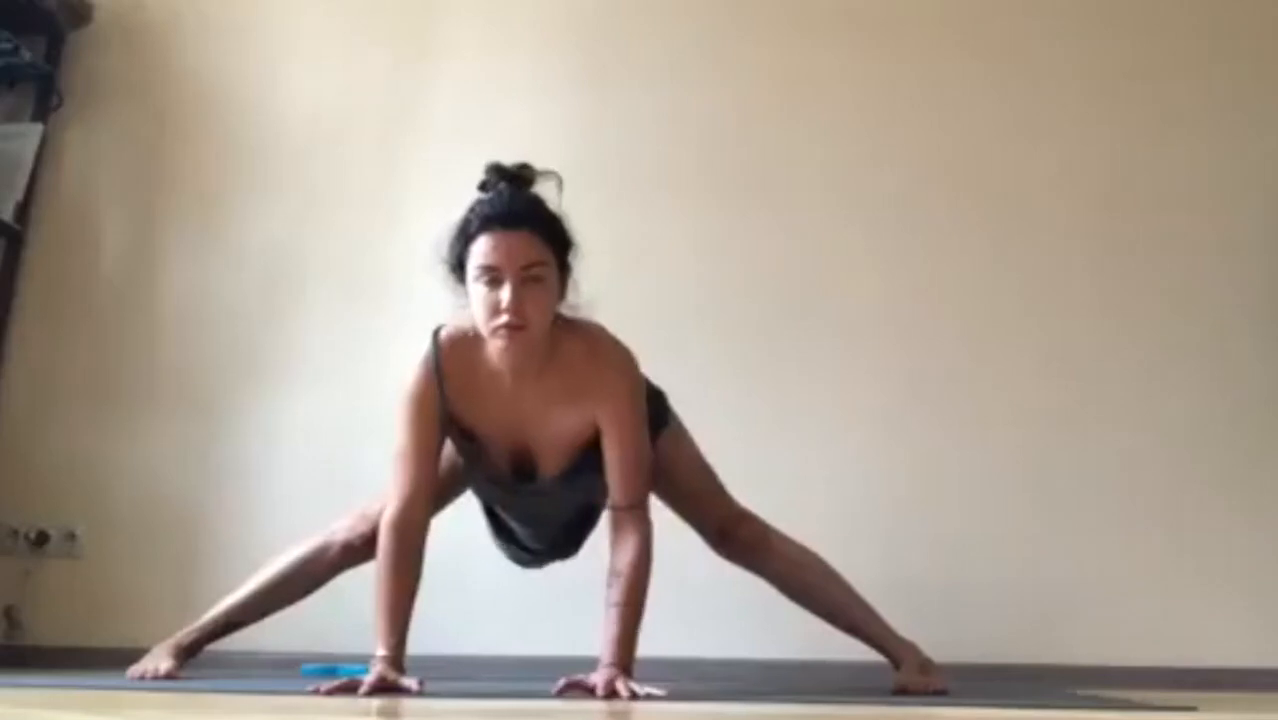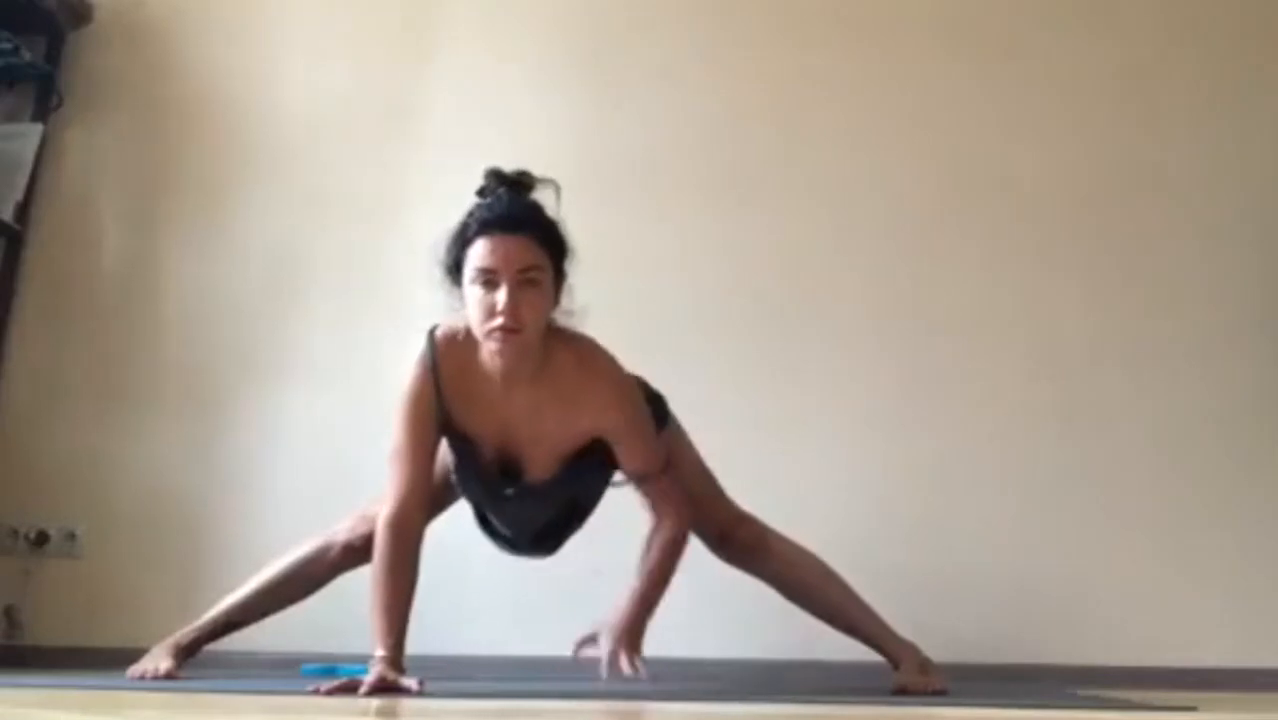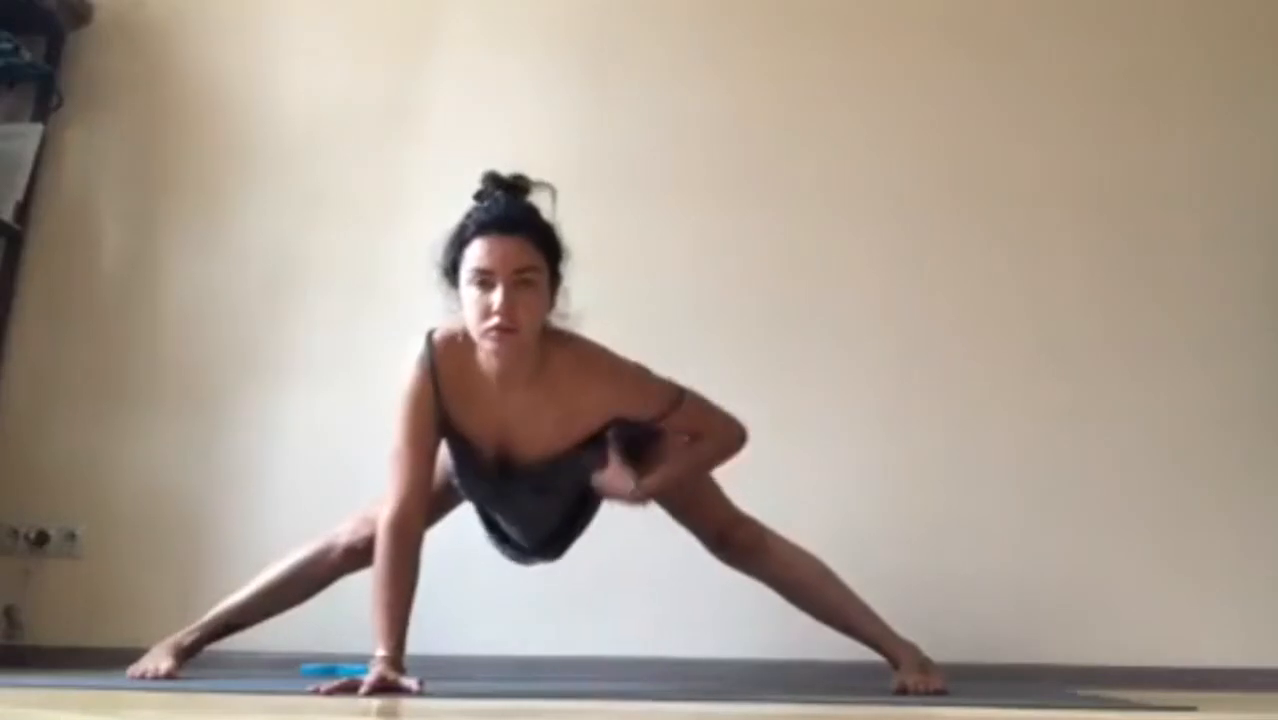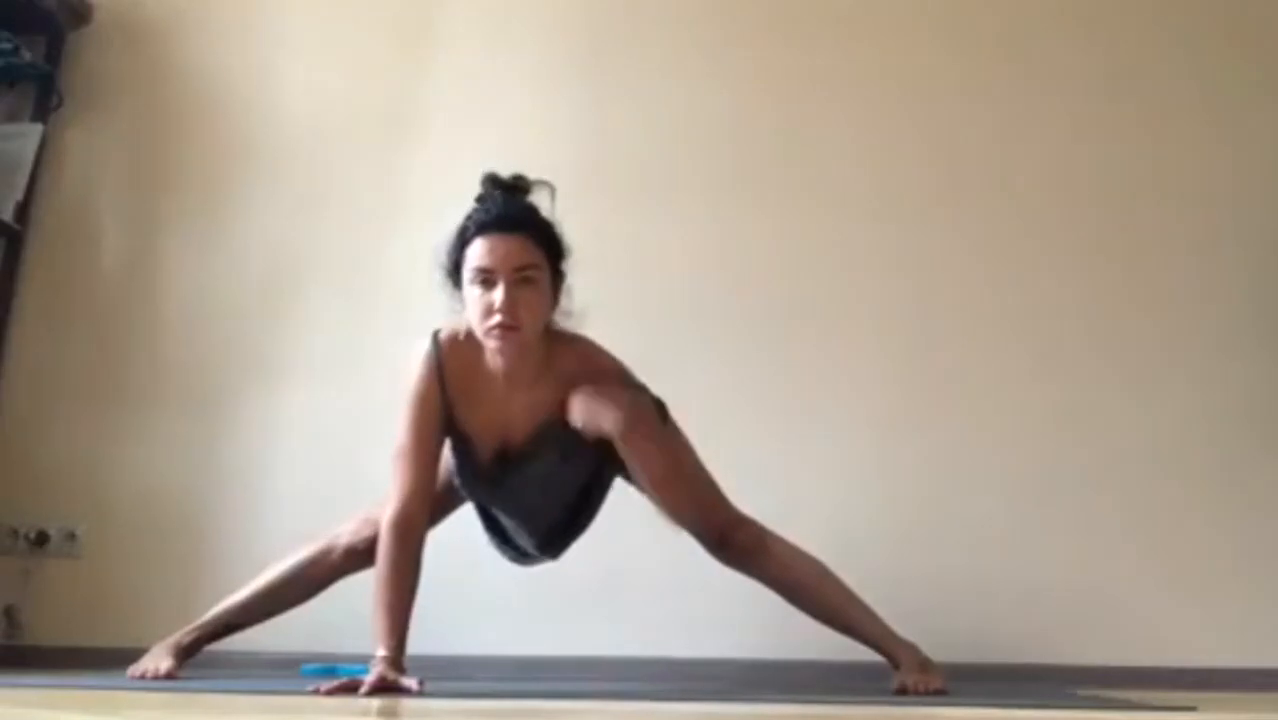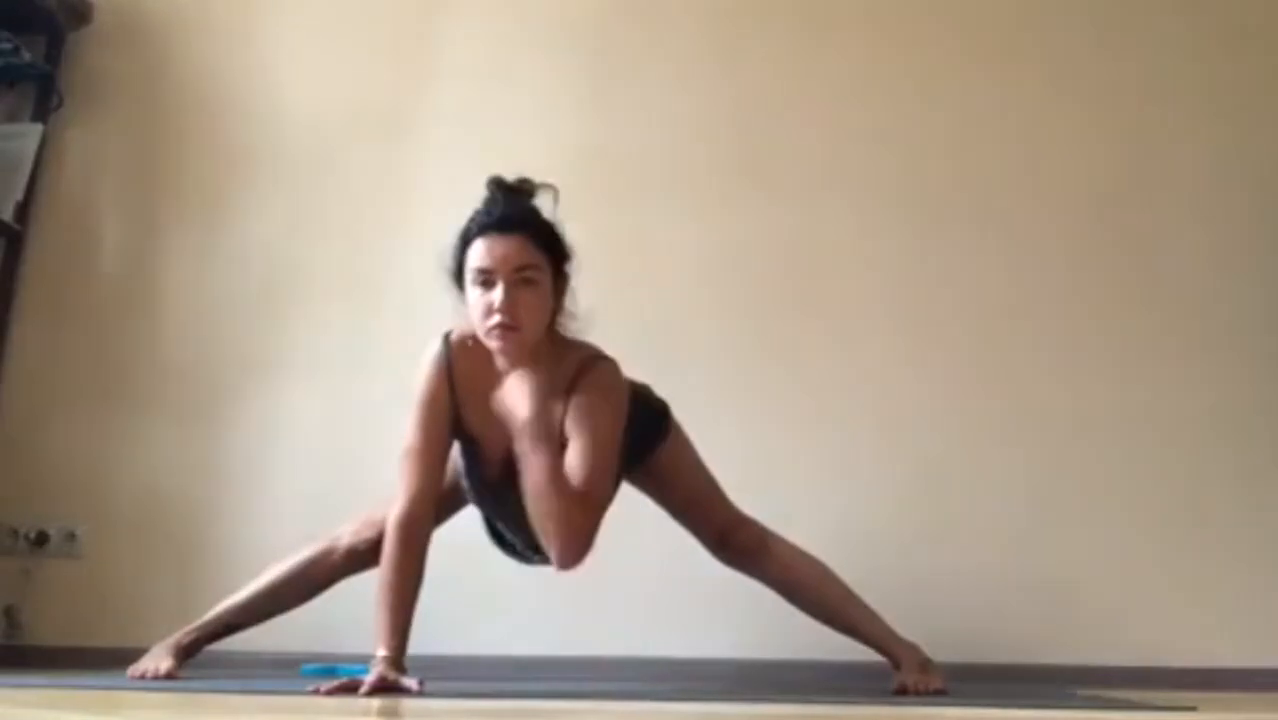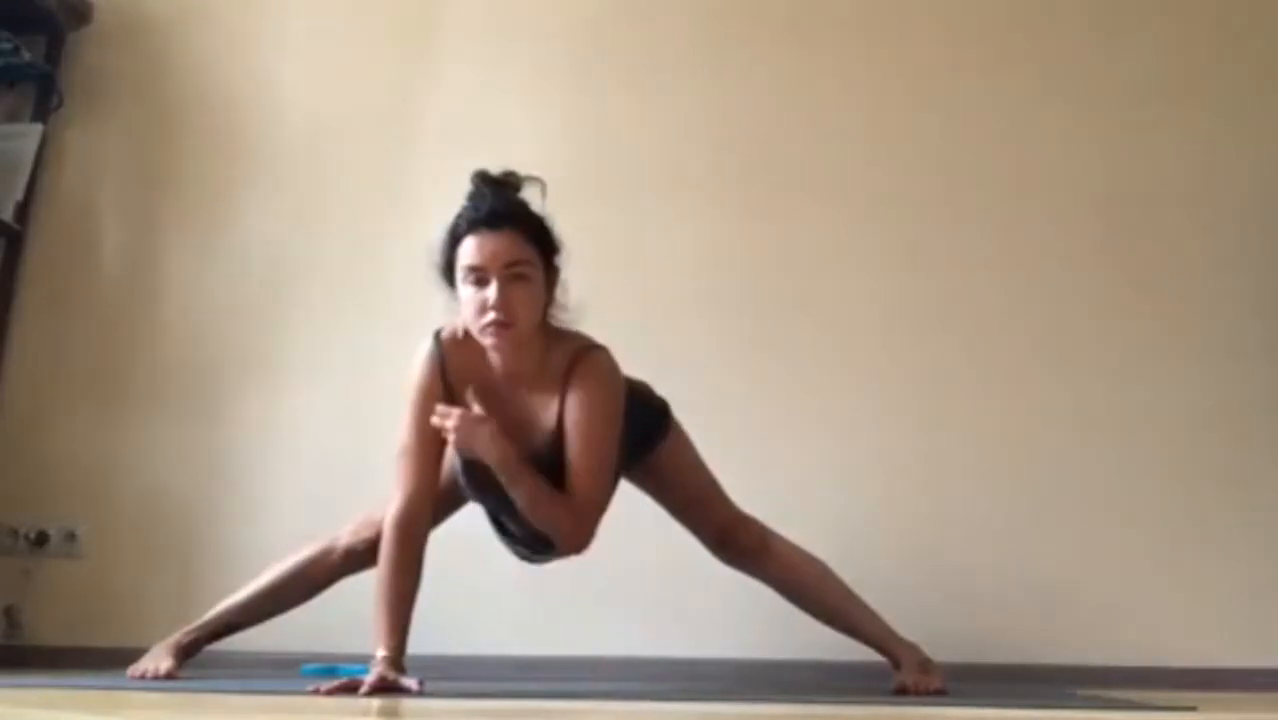
dt=0.2s
person 1, frame 1
left shoulder: (605, 367)
right shoulder: (442, 361)
left elbow: (630, 525)
right elbow: (404, 518)
left wrist: (616, 661)
right wrist: (387, 658)
left hip: (620, 430)
right hip: (483, 444)
left knee: (738, 534)
right knee: (359, 533)
left ankle: (903, 651)
right ankle: (186, 638)
person 1, frame 2
left shoulder: (598, 382)
right shoulder: (437, 361)
left elbow: (675, 512)
right elbow: (398, 520)
left wrist: (630, 620)
right wrist: (385, 658)
left hip: (608, 437)
right hip: (477, 451)
left knee: (736, 535)
right knee: (353, 538)
left ankle: (901, 650)
right ankle: (184, 638)
person 1, frame 3
left shoulder: (597, 378)
right shoulder: (435, 362)
left elbow: (725, 432)
right elbow: (398, 521)
left wrist: (641, 484)
right wrist: (386, 659)
left hip: (602, 442)
right hip: (476, 456)
left knee: (737, 538)
right knee: (355, 540)
left ankle: (901, 650)
right ankle: (183, 639)
person 1, frame 4
left shoulder: (594, 375)
right shoulder: (440, 362)
left elbow: (693, 509)
right elbow: (403, 519)
left wrist: (623, 419)
right wrist: (386, 658)
left hip: (595, 433)
right hip: (483, 456)
left knee: (736, 539)
right knee: (359, 540)
left ankle: (902, 649)
right ankle: (183, 638)
person 1, frame 5
left shoulder: (597, 384)
right shoulder: (447, 363)
left elbow: (567, 550)
right elbow: (410, 518)
left wrist: (532, 427)
right wrist: (386, 659)
left hip: (610, 431)
right hip: (490, 450)
left knee: (740, 541)
right knee: (363, 540)
left ankle: (902, 650)
right ankle: (184, 637)
person 1, frame 6
left shoulder: (591, 373)
right shoulder: (440, 361)
left elbow: (576, 534)
right elbow: (407, 518)
left wrist: (502, 458)
right wrist: (386, 659)
left hip: (623, 427)
right hip: (497, 451)
left knee: (740, 540)
right knee: (363, 540)
left ankle: (902, 651)
right ankle: (183, 638)
